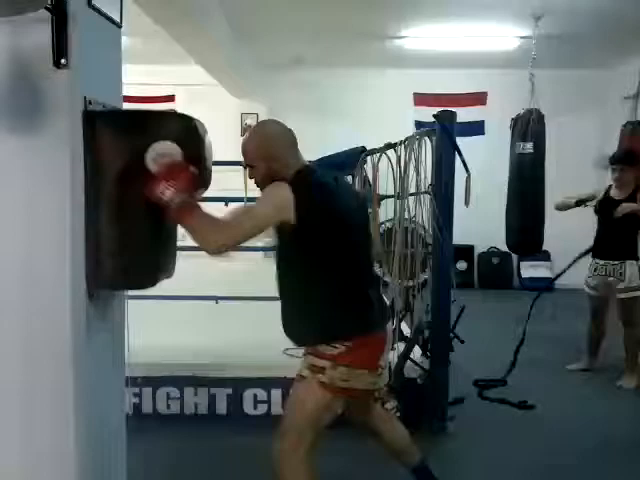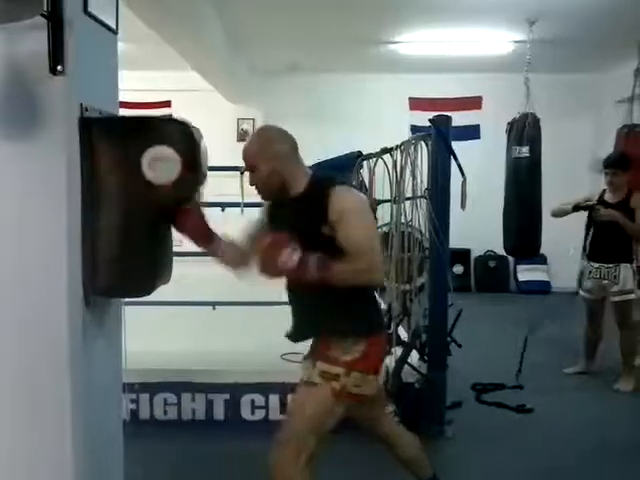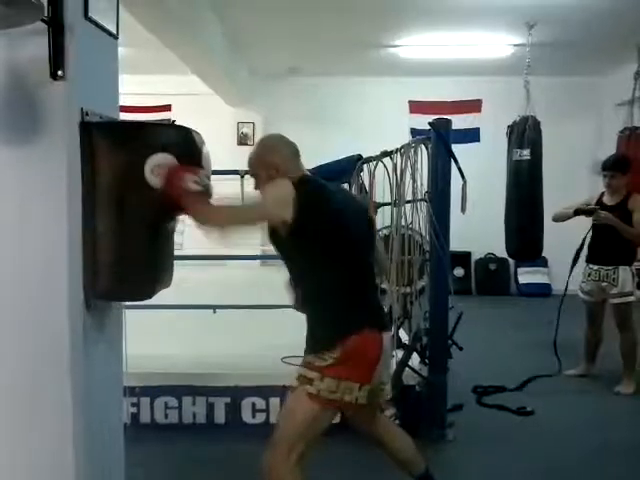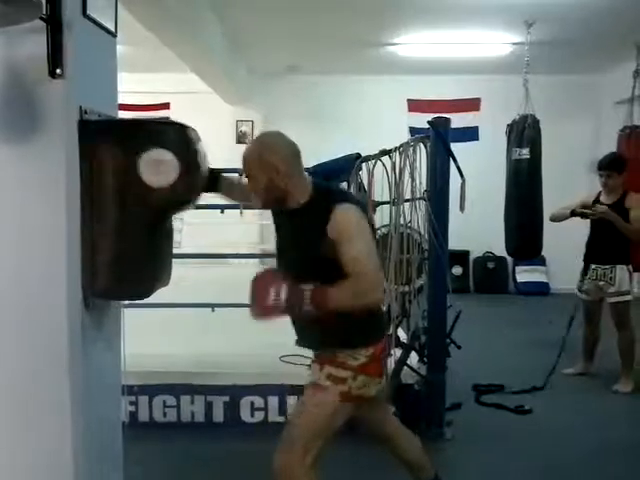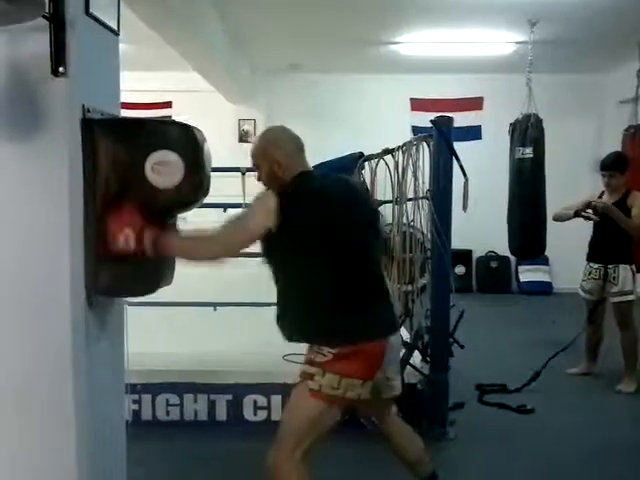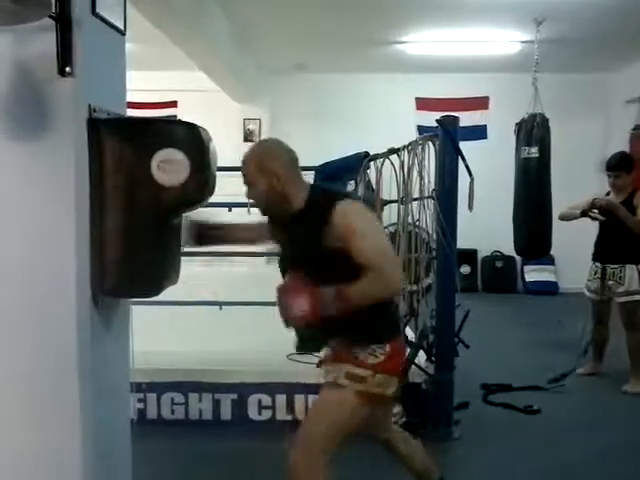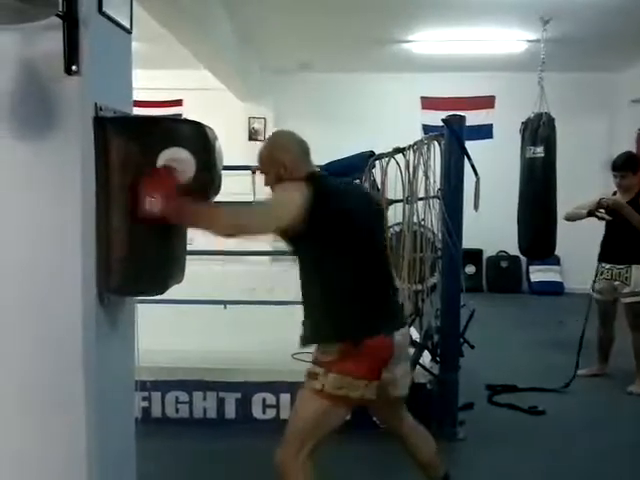
dt=0.2s
person 1, frame 1
left shoulder: (287, 194)
right shoulder: (343, 189)
left elbow: (217, 239)
left wrist: (176, 201)
left hip: (341, 341)
right hip: (365, 328)
left knee: (289, 449)
right knee: (368, 411)
person 1, frame 2
left shoulder: (341, 197)
right shoulder: (281, 206)
left elbow: (373, 269)
right elbow: (239, 256)
left wrist: (308, 266)
left hip: (349, 342)
right hip: (362, 335)
right knee: (376, 419)
person 1, frame 3
left shoulder: (289, 195)
right shoulder: (347, 201)
left elbow: (218, 217)
left wrist: (182, 191)
left hip: (337, 350)
right hip: (372, 336)
right knee: (372, 422)
person 1, frame 4
left shoulder: (341, 212)
right shoulder: (289, 205)
left elbow: (371, 291)
right elbow: (252, 196)
left wrist: (301, 297)
right wrist: (211, 179)
left hip: (353, 351)
right hip: (366, 339)
right knee: (382, 422)
person 1, frame 5
left shoulder: (280, 200)
right shoulder: (353, 190)
left elbow: (217, 246)
left wrist: (148, 237)
left hip: (346, 349)
right hip: (384, 336)
right knee: (385, 419)
person 1, frame 6
left shoulder: (344, 210)
right shoulder: (285, 215)
left elbow: (392, 279)
right elbow: (257, 232)
left wrist: (328, 300)
right wrist: (204, 231)
left hip: (373, 349)
right hip: (348, 343)
right knee: (380, 427)
person 1, frame 7
left shoulder: (303, 194)
right shoulder: (360, 196)
left elbow: (234, 223)
left wrist: (173, 205)
left hip: (351, 345)
right hip: (391, 334)
right knee: (396, 419)
person 2, frame 1
right shoulder: (600, 193)
right elbow: (559, 205)
right wrist: (579, 201)
right hip: (599, 262)
right knee: (596, 315)
right ankle: (590, 359)
person 2, frame 2
right shoulder: (595, 197)
right elbow: (555, 212)
left wrist: (618, 218)
right wrist: (576, 206)
left hip: (620, 267)
right hip: (593, 265)
right knee: (593, 318)
right ankle: (587, 363)
person 2, frame 3
right shoulder: (595, 200)
right elbow: (556, 216)
left wrist: (613, 221)
right wrist: (577, 211)
left hip: (619, 269)
right hip: (593, 268)
right knee: (593, 321)
right ankle: (588, 365)
person 2, frame 4
right shoulder: (592, 199)
right elbow: (554, 216)
left wrist: (610, 216)
right wrist: (574, 212)
left hip: (617, 268)
right hip: (591, 266)
right knee: (590, 319)
right ankle: (586, 363)
person 2, frame 5
right shoulder: (595, 197)
right elbow: (557, 216)
left wrist: (611, 210)
right wrist: (577, 213)
left hip: (620, 268)
right hip: (593, 266)
right knee: (593, 318)
right ankle: (589, 363)
person 2, frame 6
right shoulder: (602, 197)
right elbow: (563, 215)
left wrist: (617, 208)
right wrist: (584, 212)
right hip: (600, 265)
right knee: (599, 318)
right ankle: (595, 363)
person 2, frame 7
right shoulder: (607, 198)
right elbow: (568, 215)
right wrist: (590, 212)
right hip: (605, 266)
right knee: (605, 319)
right ankle: (601, 365)
